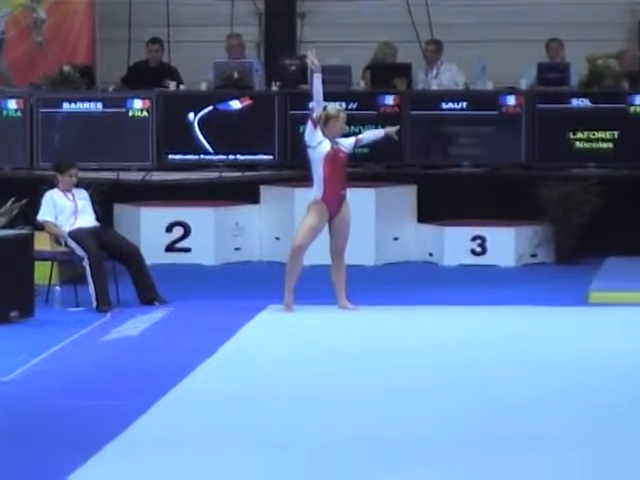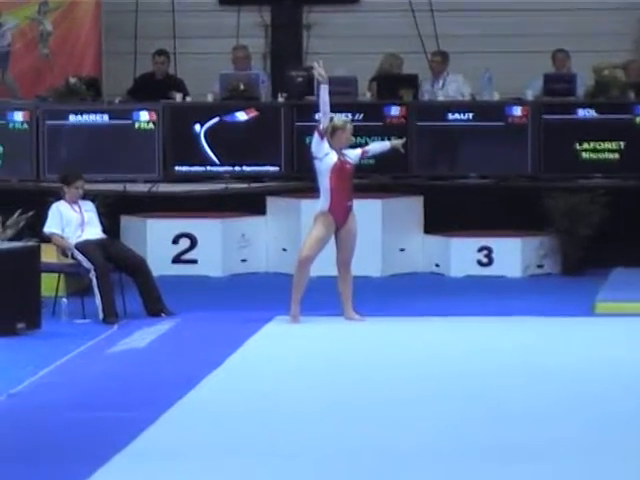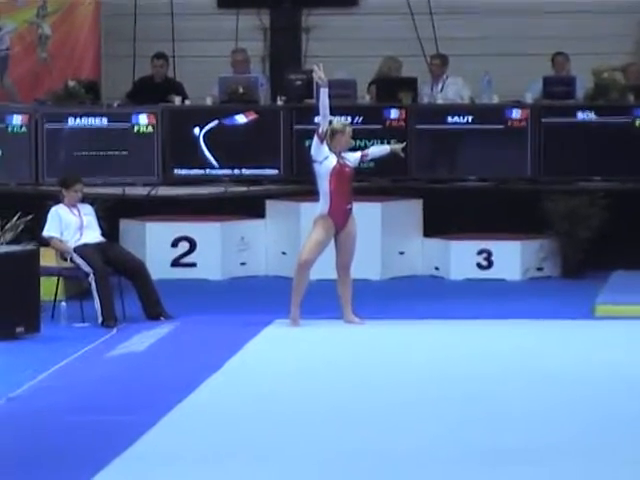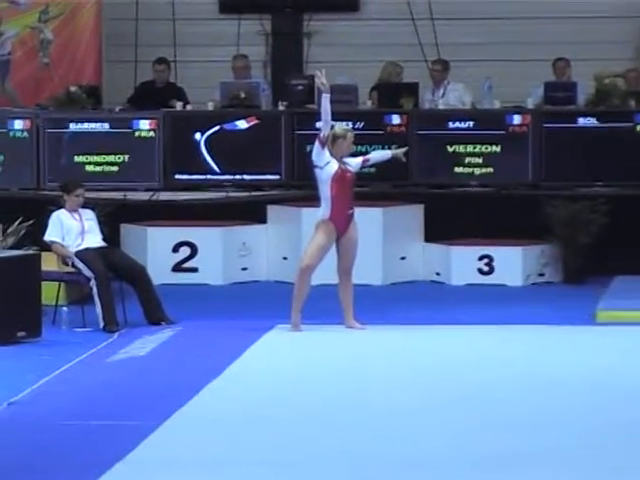
dt=0.2s
person 1, frame 1
left shoulder: (342, 144)
right shoulder: (314, 138)
left elbow: (364, 137)
right elbow: (317, 105)
left wrist: (385, 131)
right wrist: (316, 73)
left hip: (341, 204)
right hip: (320, 204)
left knee: (338, 253)
right knee: (298, 246)
left ankle: (342, 299)
right ankle: (288, 297)
person 1, frame 2
left shoulder: (349, 155)
right shoulder: (321, 149)
left elbow: (371, 148)
right elbow: (324, 117)
left wrist: (392, 144)
right wrist: (324, 84)
left hip: (347, 215)
right hip: (327, 215)
left knee: (345, 265)
right knee: (305, 257)
left ankle: (349, 310)
right ankle: (294, 309)
person 1, frame 3
left shoulder: (348, 158)
right shoulder: (320, 153)
left elbow: (370, 151)
right elbow: (324, 119)
left wrist: (391, 148)
right wrist: (323, 87)
left hip: (347, 219)
right hip: (326, 218)
left knee: (344, 267)
right knee: (304, 261)
left ankle: (348, 313)
right ankle: (294, 312)
person 1, frame 4
left shoulder: (350, 163)
right shoulder: (322, 158)
left elbow: (372, 157)
right elbow: (325, 125)
left wrist: (393, 153)
right wrist: (325, 93)
left hip: (348, 223)
right hip: (328, 223)
left knee: (346, 272)
right knee: (306, 266)
left ankle: (350, 319)
right ankle: (295, 317)
person 2, frame 1
left shoulder: (82, 193)
right shoulder: (51, 196)
right elbow: (48, 225)
left wrist: (97, 227)
right wrist: (65, 236)
left hip: (96, 229)
right hip: (74, 232)
left knee: (131, 250)
right knee: (94, 254)
left ankle: (149, 295)
right ankle: (101, 301)
person 2, frame 2
left shoulder: (89, 205)
right shoulder: (57, 208)
right elbow: (55, 237)
left wrist: (104, 239)
right wrist: (72, 248)
left hip: (102, 240)
right hip: (81, 244)
left knee: (138, 262)
right knee: (100, 266)
left ankle: (156, 307)
right ankle: (108, 313)
person 2, frame 3
left shoulder: (88, 208)
right shoulder: (56, 211)
right elbow: (54, 241)
left wrist: (103, 243)
right wrist: (71, 252)
left hip: (101, 244)
right hip: (80, 248)
left knee: (137, 265)
right knee: (99, 269)
left ankle: (155, 310)
right ankle: (107, 317)
person 2, frame 4
left shoulder: (89, 213)
right shoulder: (58, 216)
right elbow: (55, 246)
right wrist: (72, 257)
left hip: (103, 248)
right hip: (81, 252)
left knee: (138, 270)
right knee: (101, 274)
left ankle: (156, 315)
right ankle: (108, 322)
